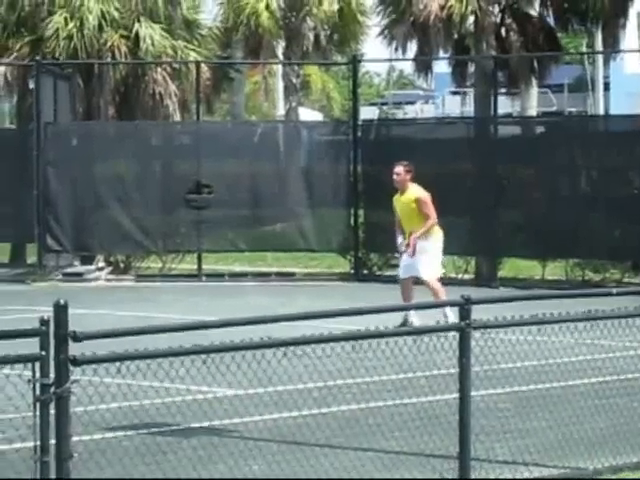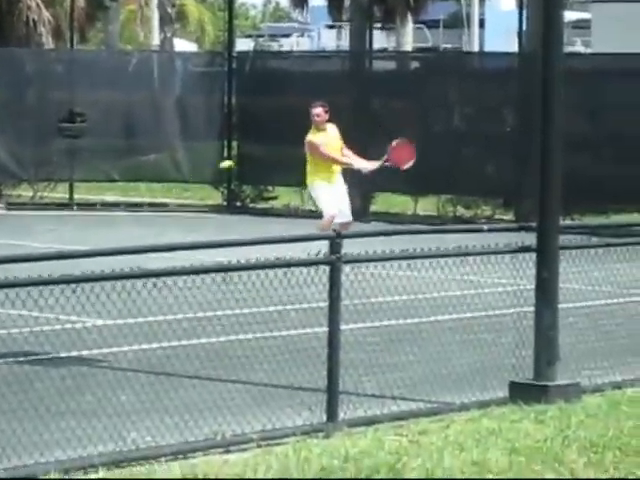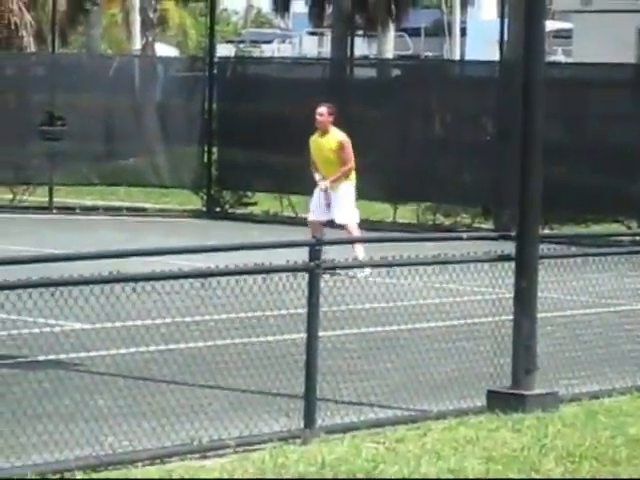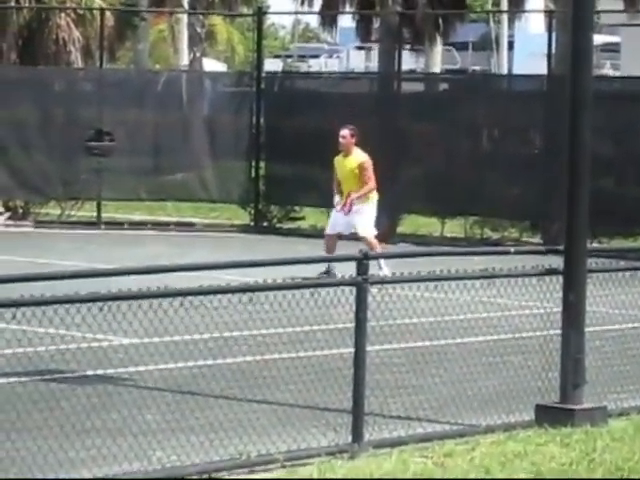
dt=1s
person 1, frame 1
left shoulder: (419, 195)
right shoulder: (396, 199)
left elbow: (433, 220)
left wrist: (416, 235)
right wrist: (400, 238)
left hip: (429, 240)
right hip: (413, 243)
left knee: (429, 279)
right knee: (404, 279)
left ankle: (449, 317)
right ankle: (410, 318)
person 1, frame 2
left shoulder: (333, 129)
right shoulder: (311, 140)
left elbow: (344, 151)
right elbow: (333, 158)
left wrist: (365, 162)
right wrist: (357, 165)
left hip: (336, 181)
right hip: (320, 182)
left knee: (346, 221)
right knee: (331, 215)
person 1, frame 3
left shoulder: (341, 138)
right shoulder: (313, 139)
left elbow: (349, 166)
left wrist: (330, 181)
right wrist: (318, 177)
left hip: (342, 185)
right hip: (324, 186)
left knee: (348, 223)
right knee: (314, 222)
left ankle: (361, 261)
person 1, frame 4
left shoulder: (362, 160)
right shoulder: (338, 160)
left elbow: (371, 185)
left wrist: (353, 198)
right wrist: (337, 197)
left hip: (364, 203)
right hip: (344, 204)
left knee: (365, 235)
right knee: (329, 235)
left ankle: (382, 267)
right ankle: (330, 268)
